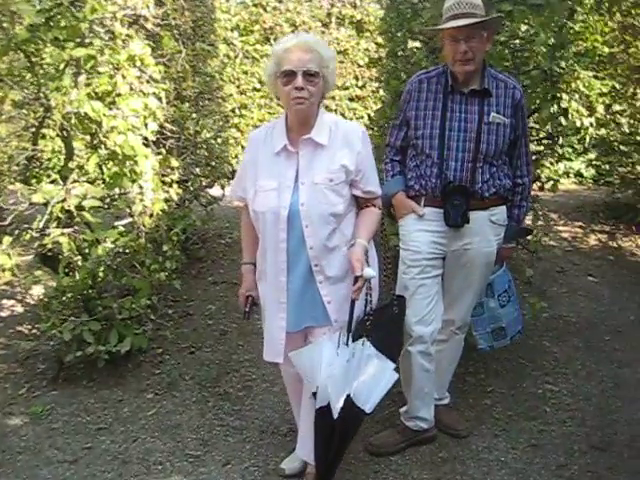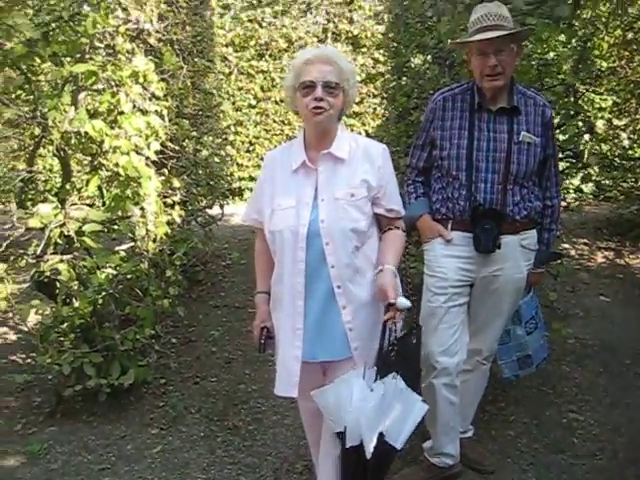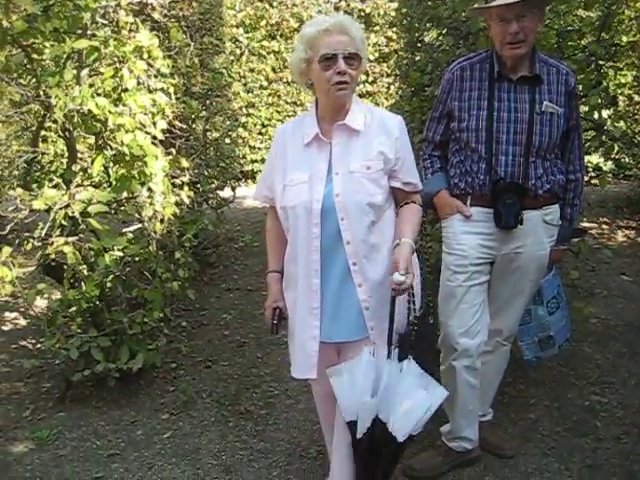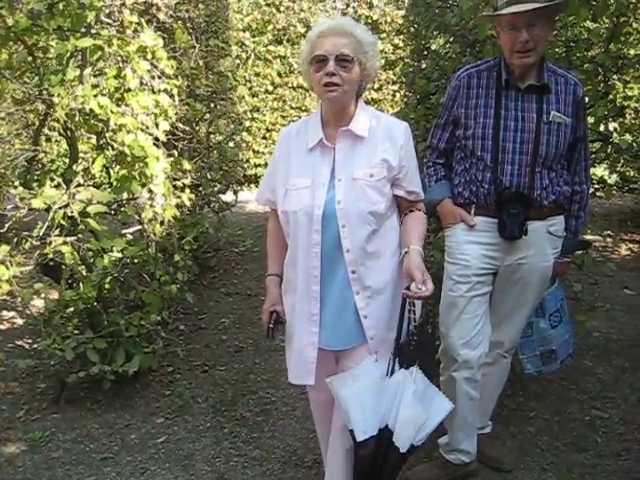
dt=1s
person 1, frame 1
left shoulder: (509, 93)
right shoulder: (419, 87)
left elbow: (520, 168)
right elbow: (393, 149)
left wrist: (510, 230)
right wrist: (395, 193)
left hip: (481, 222)
right hip: (424, 218)
left knee: (455, 321)
right knee: (419, 325)
left ankle: (438, 399)
right ankle: (418, 418)
person 1, frame 2
left shoulder: (538, 111)
right shoulder: (443, 104)
left elbow: (549, 189)
right elbow: (415, 171)
left wrist: (540, 256)
right wrist: (420, 216)
left hip: (512, 248)
right hip: (451, 242)
left knee: (480, 351)
right knee: (442, 356)
left ankle: (460, 433)
person 1, frame 3
left shoulder: (561, 80)
right shoulder: (460, 74)
left elbow: (572, 162)
right elbow: (431, 145)
left wrist: (563, 232)
right wrist: (438, 193)
left hip: (534, 223)
right hip: (470, 218)
left knee: (501, 331)
right knee: (462, 337)
left ankle: (479, 417)
right ankle: (460, 438)
person 1, frame 4
left shoulder: (569, 90)
right shoulder: (468, 82)
left elbow: (578, 173)
right elbow: (436, 153)
left wrist: (567, 244)
right wrist: (440, 201)
left hip: (539, 234)
right hip: (474, 227)
left knee: (502, 343)
right knee: (462, 347)
left ankle: (478, 430)
person 2, frame 1
left shoulder: (351, 137)
right shoulder: (259, 141)
left elbow: (370, 204)
right elbow: (250, 211)
left wrist: (359, 245)
right wrist: (248, 267)
left hip: (334, 280)
right hip: (282, 281)
right knee: (293, 367)
person 2, frame 2
left shoulder: (372, 156)
right shoulder: (276, 162)
left elbow: (392, 226)
right elbow: (264, 238)
left wrist: (386, 272)
right wrist: (262, 298)
left hip: (354, 311)
right hip: (298, 313)
right knee: (312, 407)
person 2, frame 3
left shoulder: (387, 127)
right shoulder: (287, 136)
left elbow: (409, 198)
right elbow: (277, 214)
left wrist: (404, 246)
right wrist: (274, 278)
left hip: (371, 292)
right hip: (313, 294)
right knee: (326, 394)
person 2, frame 4
left shoulder: (393, 133)
right shoulder: (291, 138)
left elbow: (412, 207)
right elbow: (278, 216)
left wrist: (412, 253)
right wrist: (273, 281)
left hip: (370, 299)
right hip: (311, 299)
right knee: (323, 400)
